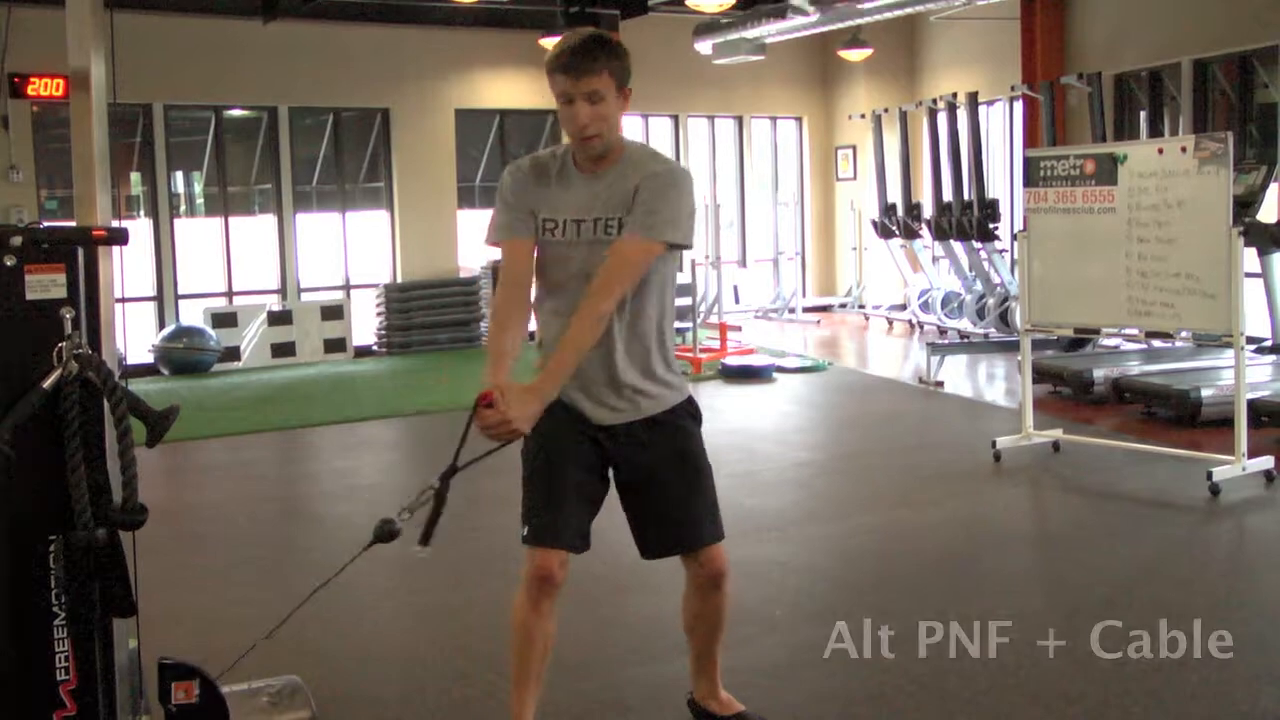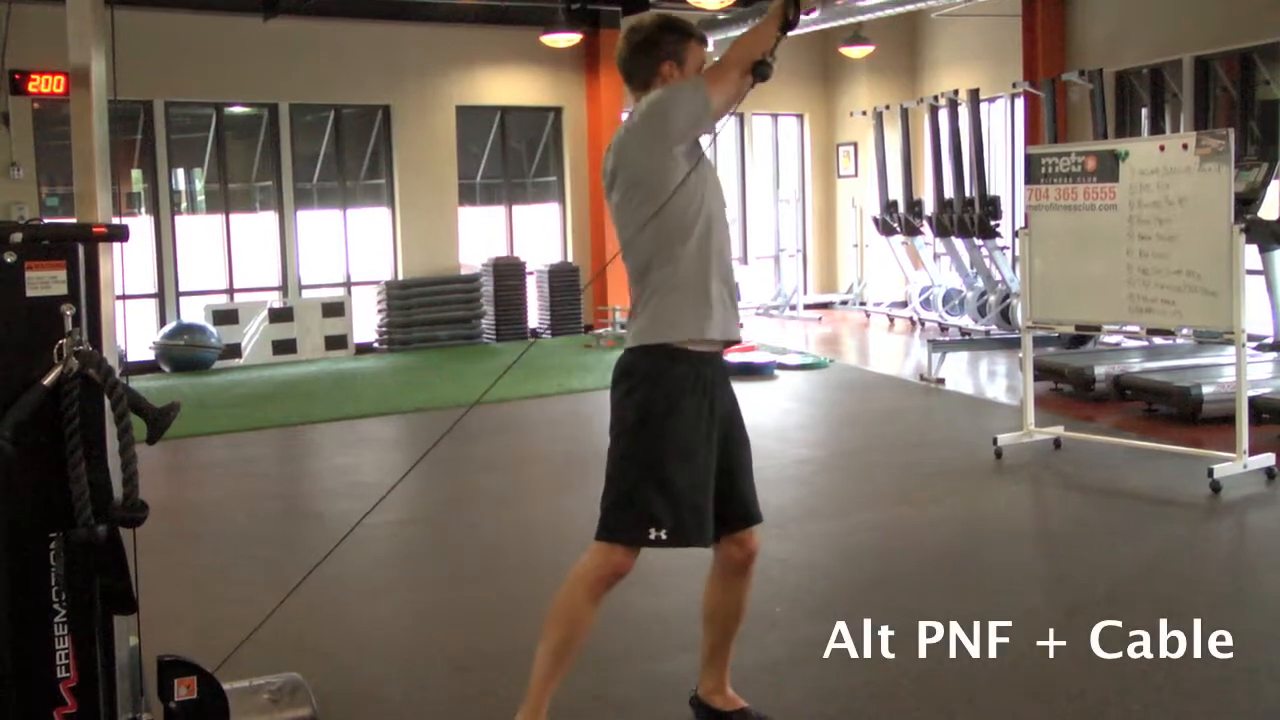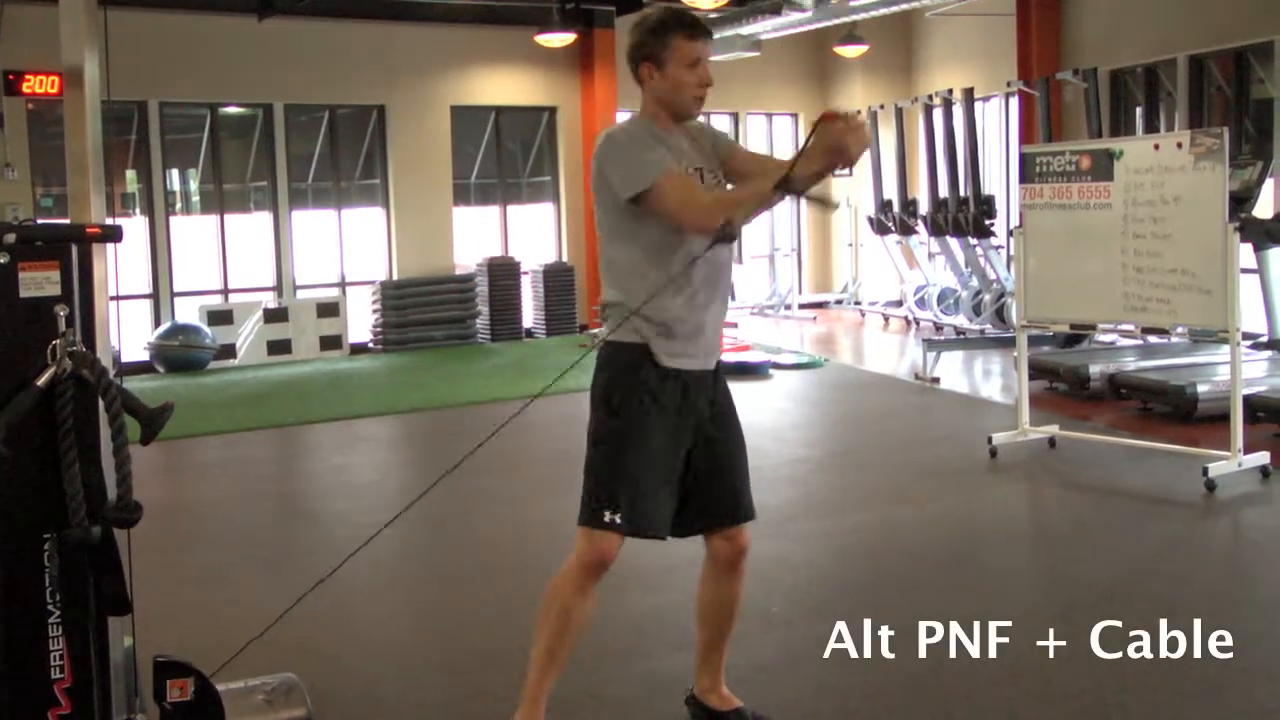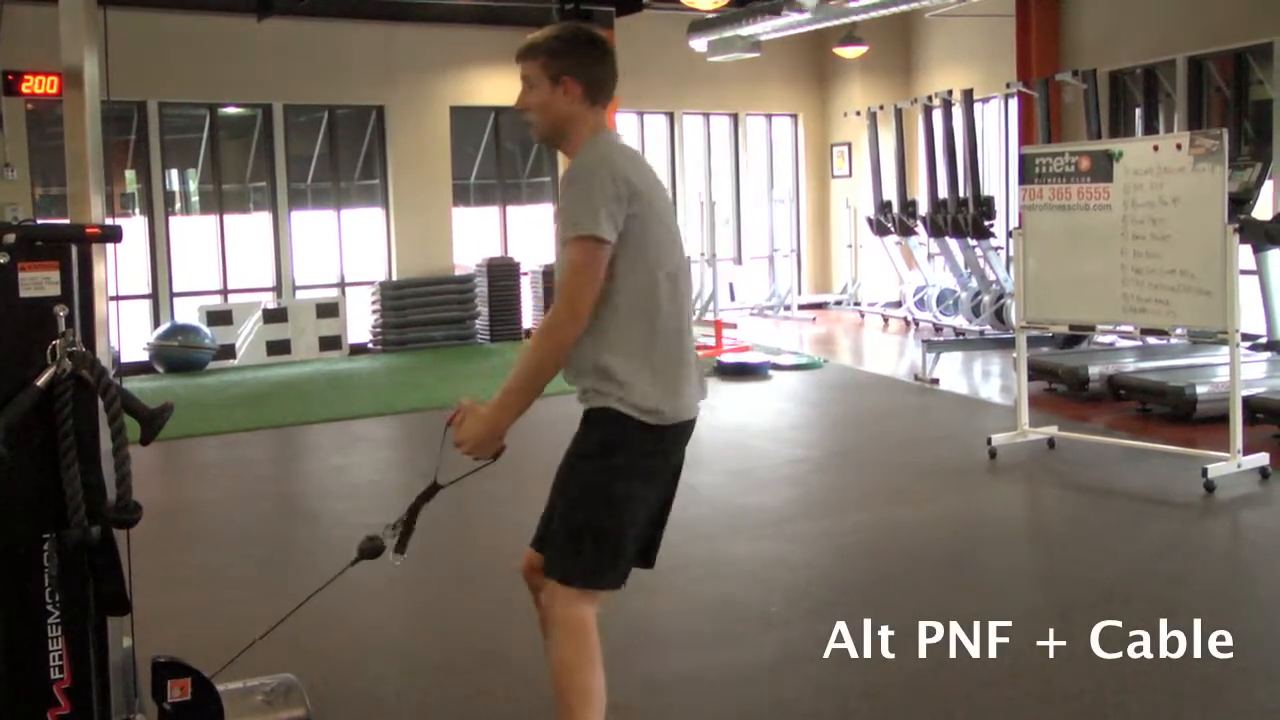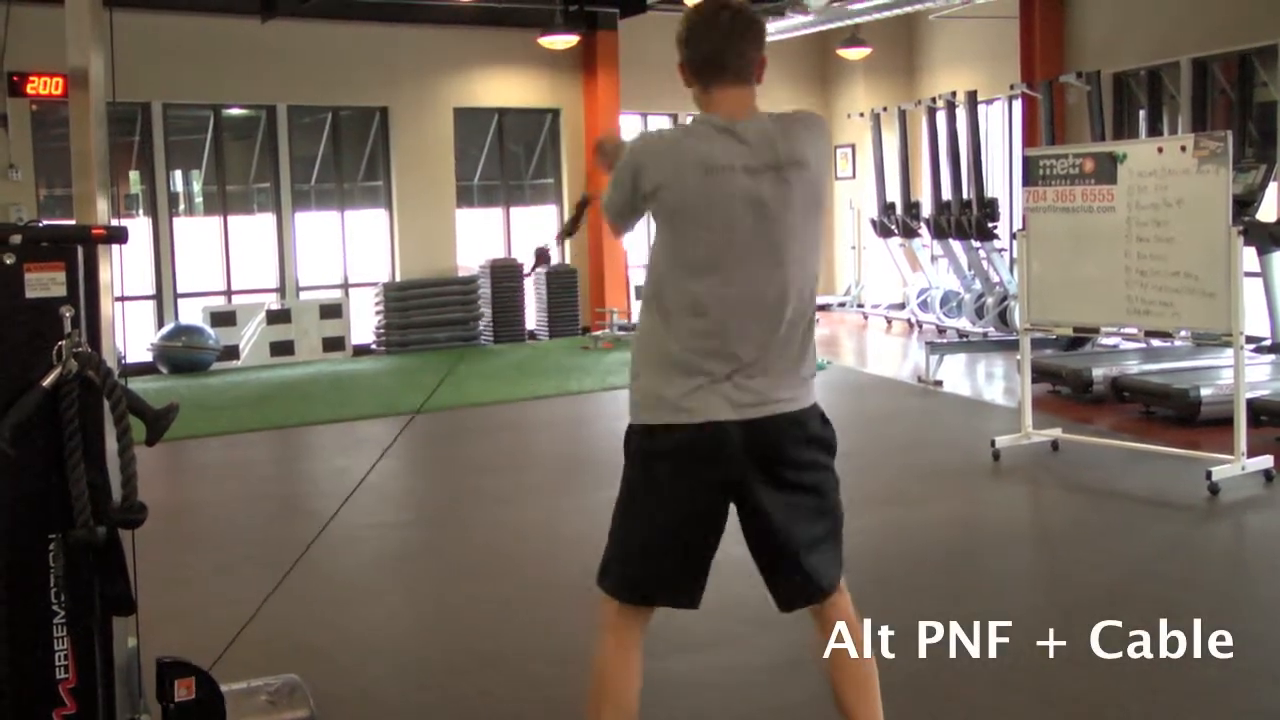
dt=0.7s
person 1, frame 1
left shoulder: (661, 182)
right shoulder: (526, 180)
left elbow: (605, 298)
right elbow: (513, 287)
left wrist: (539, 393)
right wrist: (500, 380)
left hip: (657, 406)
right hip: (566, 411)
left knee: (708, 566)
right knee: (545, 569)
person 1, frame 2
left shoulder: (665, 133)
right shoulder: (656, 122)
left elbow: (734, 79)
right elbow: (739, 60)
left hip: (704, 369)
right hip: (663, 374)
left knee: (739, 546)
right knee: (613, 557)
person 1, frame 3
left shoulder: (702, 139)
right shoulder: (623, 145)
left elbow: (769, 178)
right elbow: (705, 215)
left wrist: (822, 152)
right wrist: (810, 168)
left hip: (703, 370)
right hip: (641, 368)
left knee: (730, 541)
right knee: (597, 549)
person 1, frame 4
left shoulder: (595, 171)
right shoulder: (606, 170)
left elbow: (570, 320)
right elbow: (567, 318)
left wrist: (499, 417)
right wrist: (497, 406)
left hip: (637, 415)
right hip: (625, 407)
left knee: (568, 596)
right knee: (539, 571)
person 1, frame 5
left shoulder: (652, 160)
right shoulder: (807, 140)
left elbow: (617, 221)
left hip: (680, 425)
right hip: (787, 419)
left knee: (623, 615)
right knee: (831, 603)
